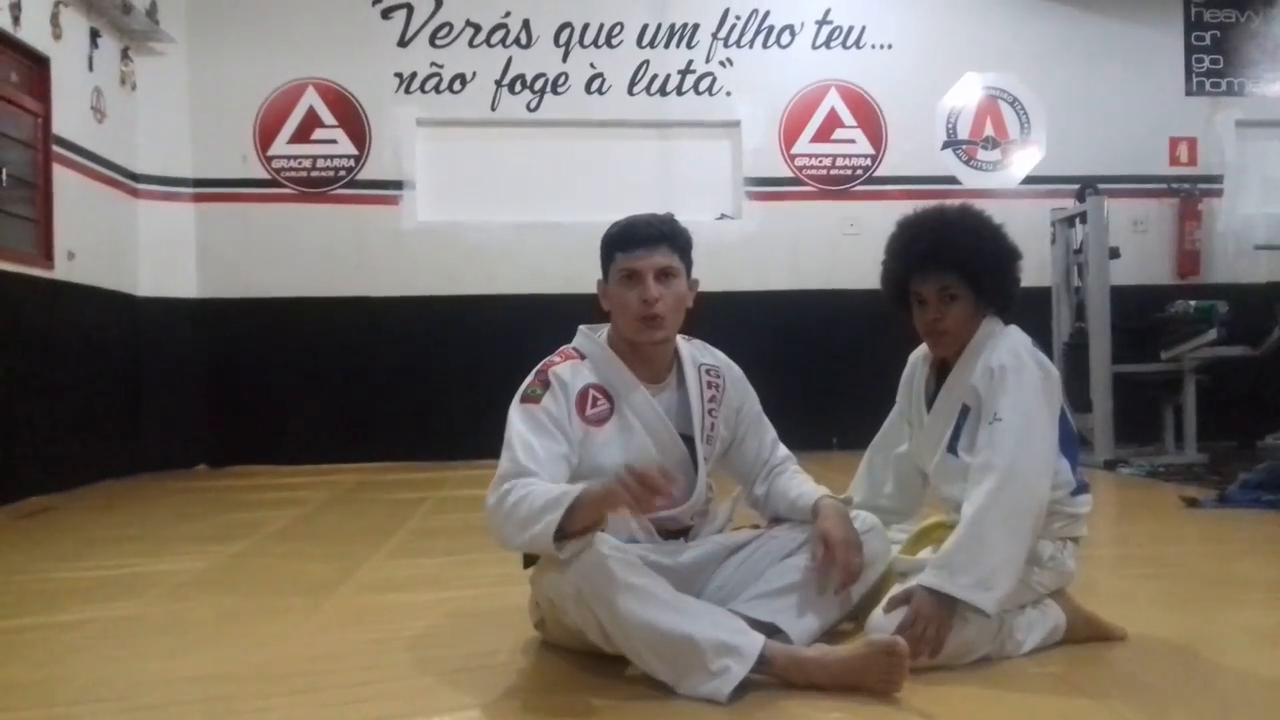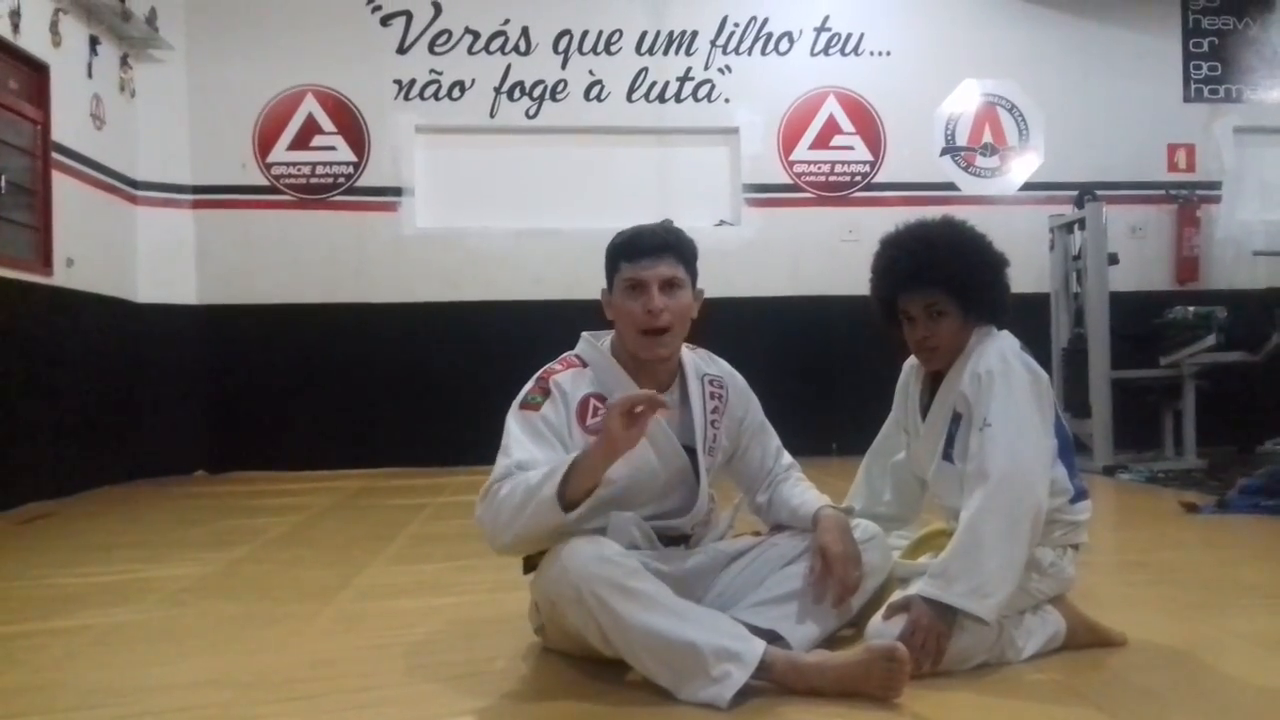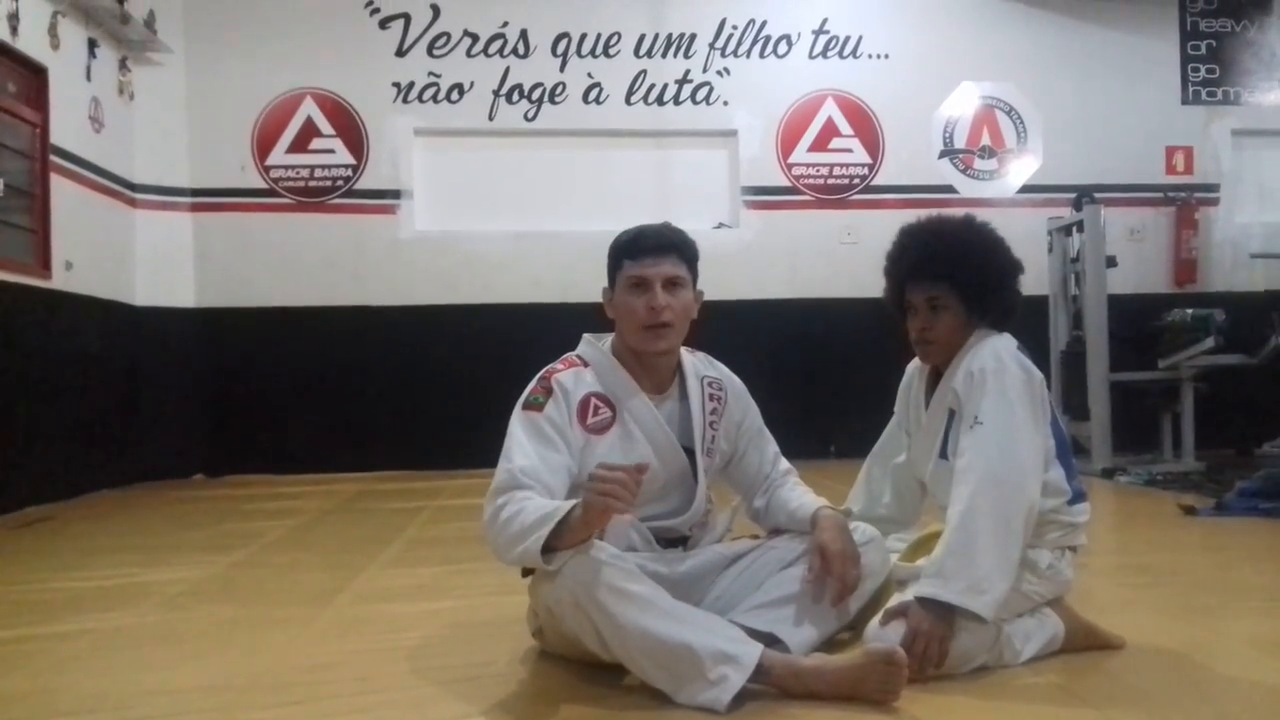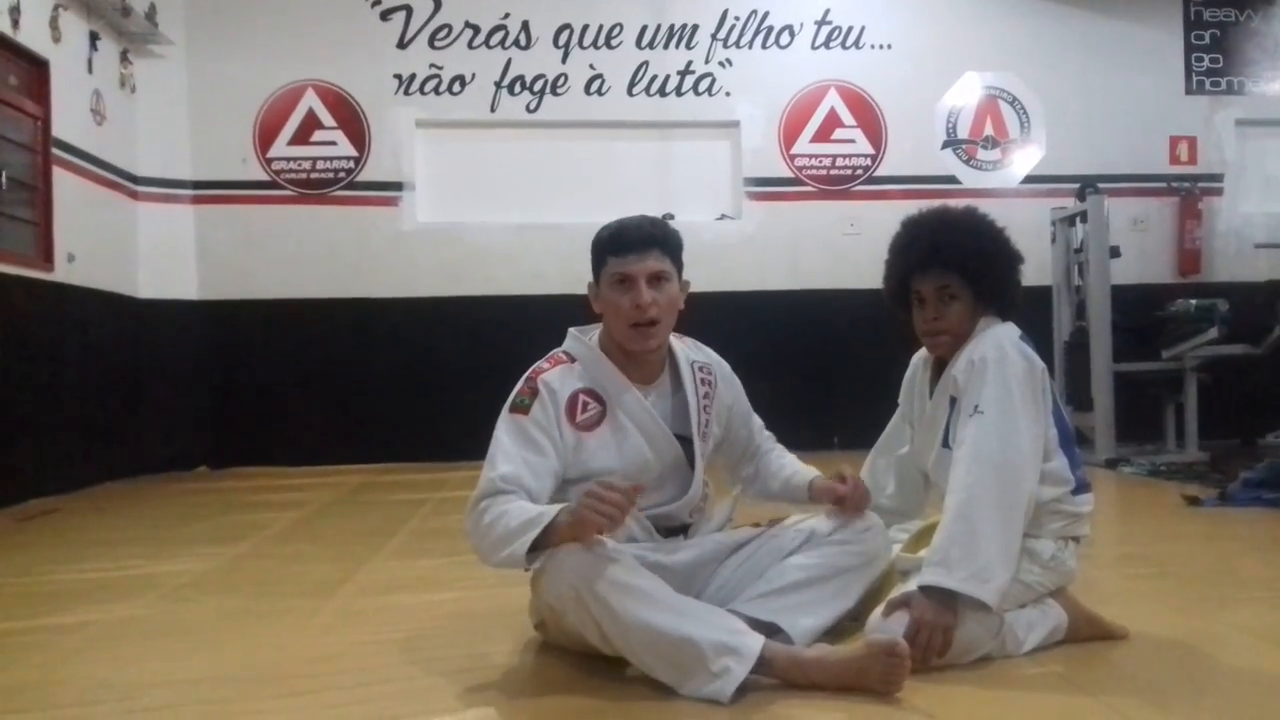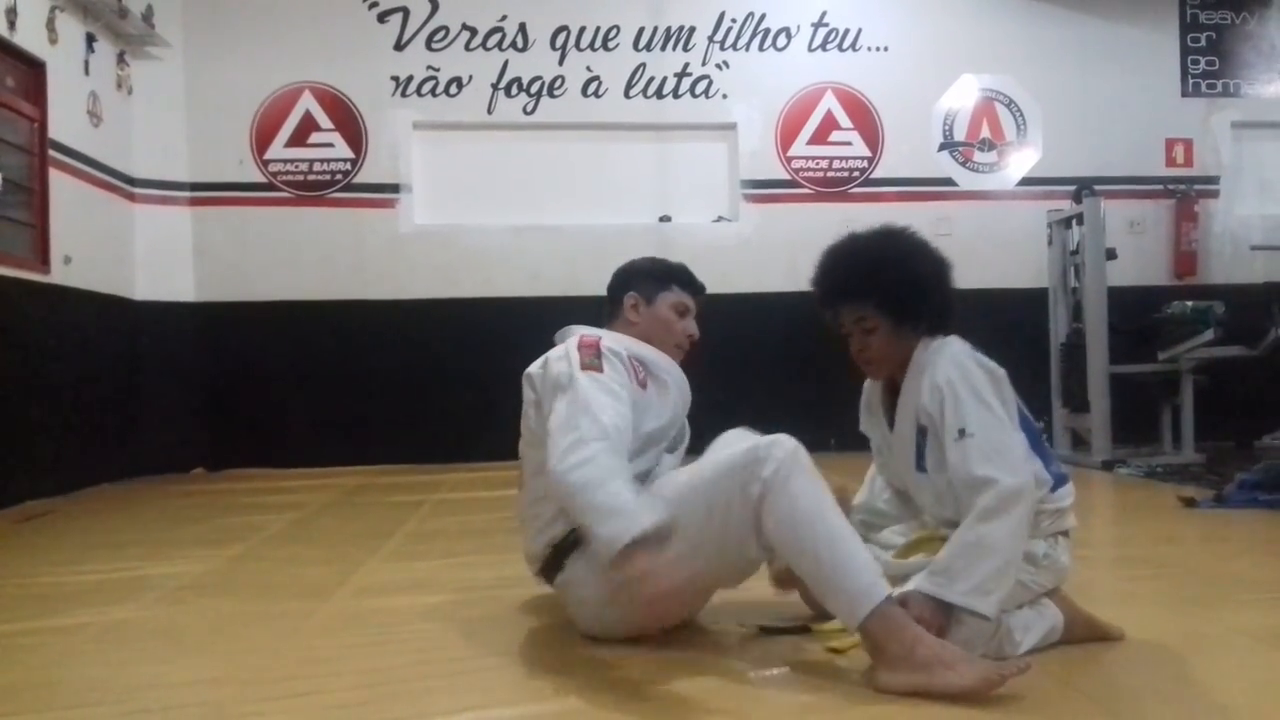
dt=1s
person 1, frame 1
left shoulder: (716, 373)
right shoulder: (558, 382)
left elbow: (771, 469)
right elbow: (513, 508)
left wrist: (827, 507)
right wrist: (603, 496)
left hip: (696, 564)
right hip: (603, 577)
left knee: (864, 536)
right knee: (580, 564)
left ankle: (716, 638)
right ankle: (792, 660)
person 1, frame 2
left shoulder: (719, 383)
right shoulder: (559, 389)
left elbow: (774, 477)
right elbow: (501, 520)
left wrist: (827, 516)
right wrist: (600, 454)
left hip: (698, 572)
right hip: (599, 589)
left knee: (865, 543)
right knee: (576, 566)
left ankle: (722, 643)
right ankle: (793, 665)
person 1, frame 3
left shoulder: (717, 386)
right shoulder: (562, 389)
left elbow: (770, 482)
right elbow: (508, 521)
left wrist: (825, 517)
right wrist: (582, 516)
left hip: (696, 574)
right hip: (600, 587)
left knee: (863, 547)
right knee: (575, 573)
left ankle: (717, 649)
right ankle: (786, 669)
person 1, frame 4
left shoulder: (705, 370)
right shoulder: (550, 387)
left elbow: (755, 451)
right elbow: (489, 522)
left wrist: (816, 484)
right wrist: (569, 521)
left hip: (695, 562)
right hip: (601, 576)
left knee: (861, 535)
right knee: (570, 570)
left ankle: (728, 636)
right ankle: (790, 660)
person 1, frame 5
left shoulder: (626, 371)
right shoulder: (591, 353)
right elbow: (582, 462)
right wrist: (636, 549)
left hip: (652, 561)
right hip: (607, 575)
left knee: (741, 448)
right knee: (772, 462)
right ankle: (900, 645)
person 2, frame 1
left shoulder: (1012, 365)
right shoulder: (922, 365)
left elbow: (1007, 493)
right elbow: (893, 466)
left wrist: (946, 585)
left hip: (1031, 540)
right hip: (970, 530)
left knee: (892, 633)
left ankle: (1054, 618)
right ankle: (1029, 609)
person 2, frame 2
left shoulder: (1001, 371)
right shoulder: (917, 373)
left elbow: (1006, 497)
right elbow: (892, 472)
left wrist: (945, 596)
left hip: (1031, 546)
right hip: (975, 538)
left knee: (895, 640)
left ankle: (1054, 623)
right ankle: (1031, 612)
person 2, frame 3
left shoulder: (996, 370)
right shoulder: (921, 374)
left elbow: (993, 495)
right elbow: (892, 474)
left wrist: (944, 598)
left hip: (1029, 549)
right hip: (979, 542)
left knee: (893, 643)
left ankle: (1053, 626)
right ankle: (1030, 617)
person 2, frame 4
left shoulder: (999, 358)
right shoulder: (925, 366)
left elbow: (989, 484)
right elbow: (896, 467)
left wrist: (945, 587)
left hip: (1032, 539)
right hip: (981, 534)
left knee: (898, 634)
left ankle: (1056, 616)
right ankle: (1035, 606)
person 2, frame 5
left shoulder: (954, 375)
right shoulder: (879, 388)
left elbow: (1005, 493)
right elbow: (891, 484)
left wrist: (942, 593)
left hip: (1021, 540)
right hip: (954, 532)
left ankle: (1050, 616)
